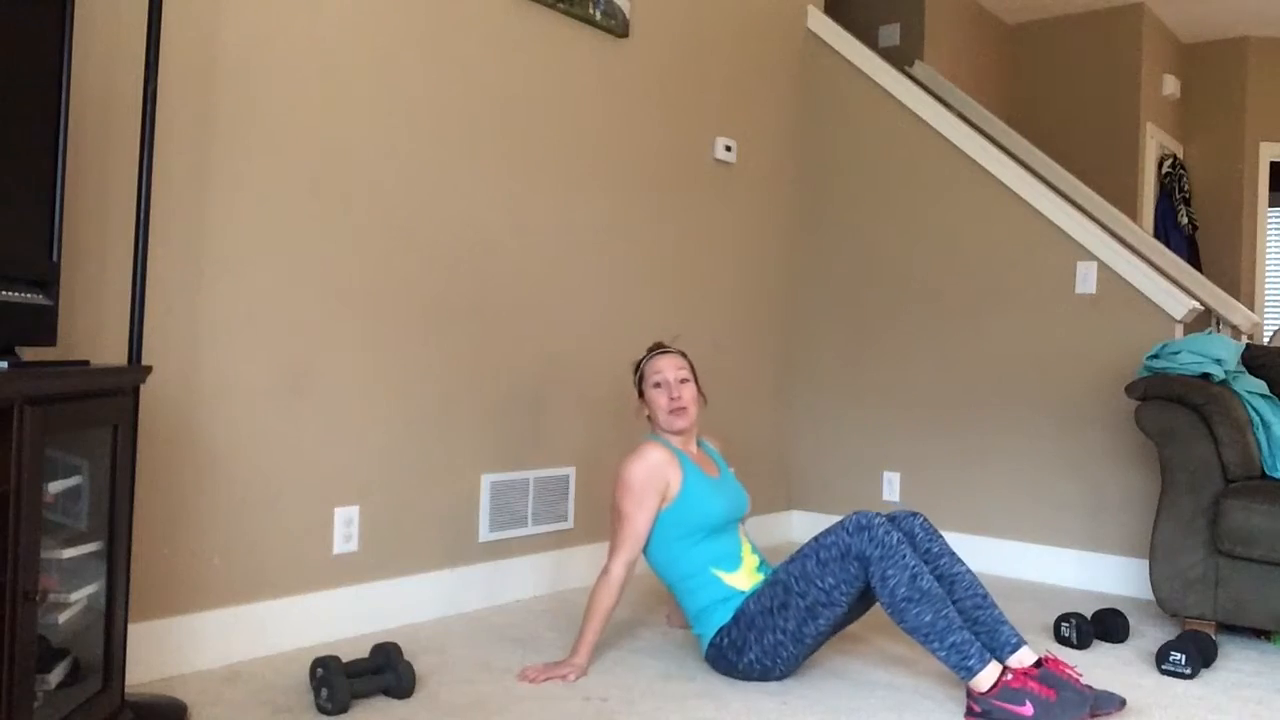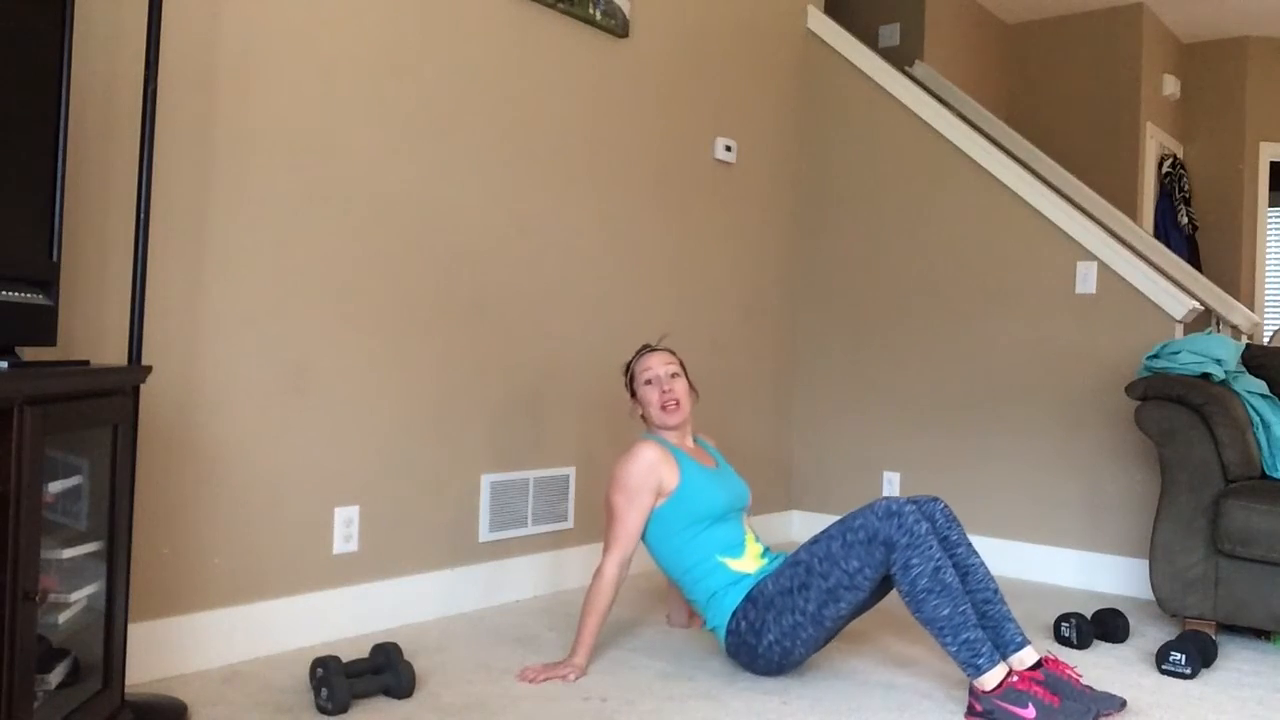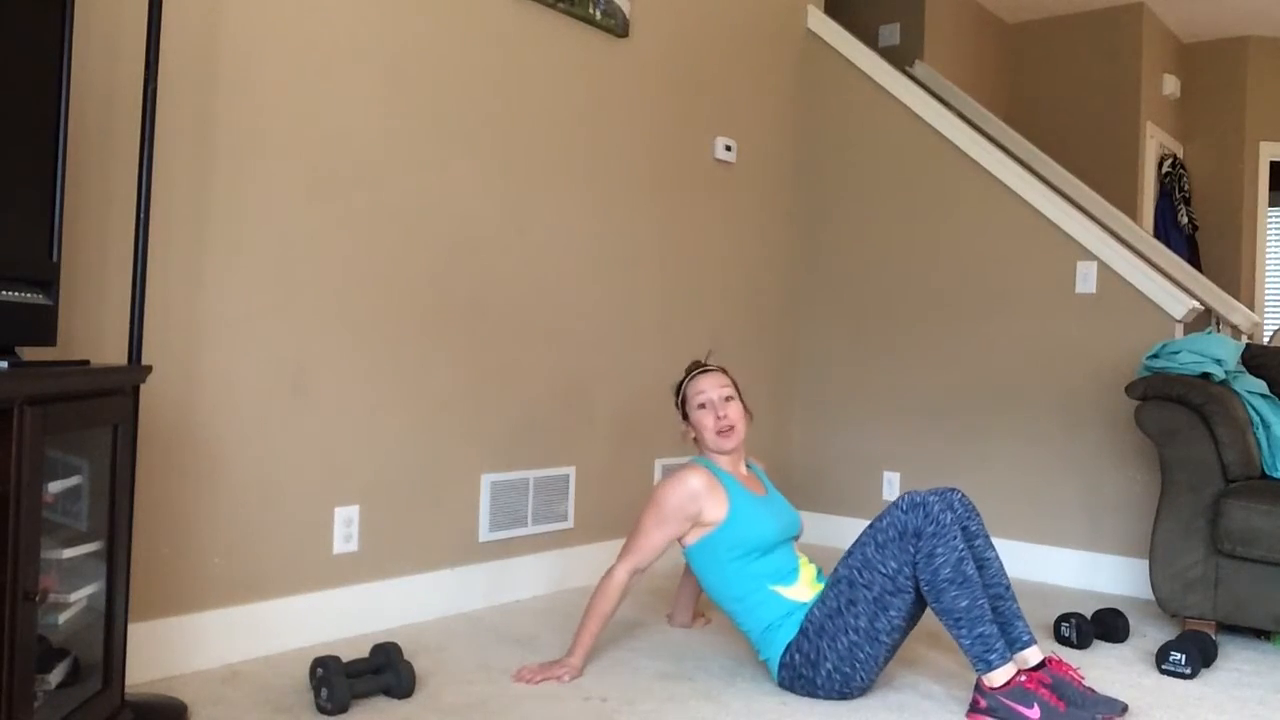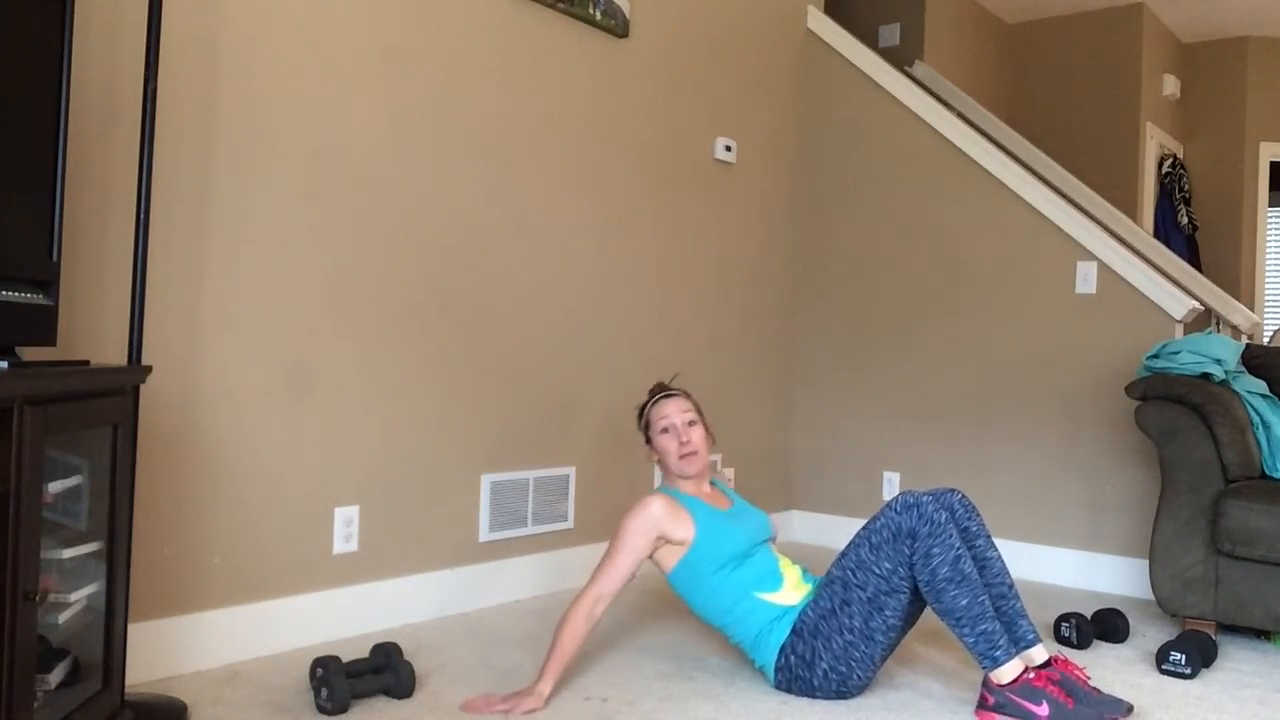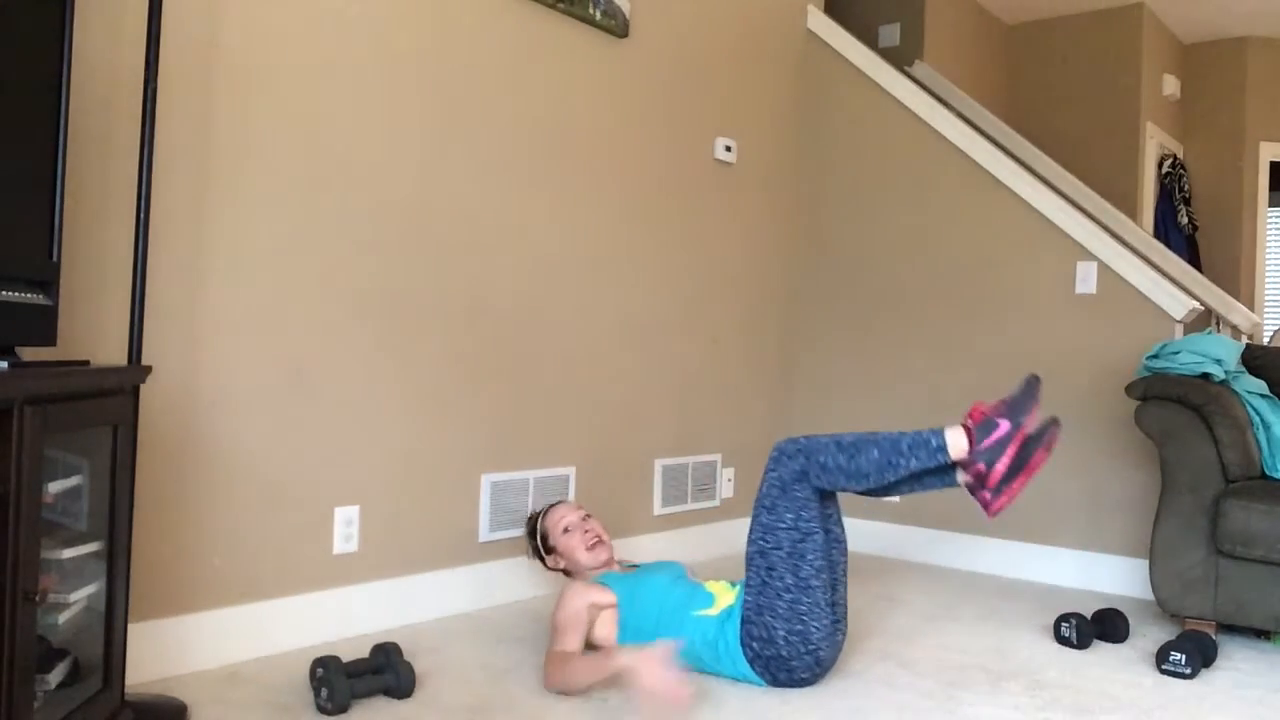
dt=1s
person 1, frame 1
left shoulder: (708, 451)
right shoulder: (650, 463)
right elbow: (619, 565)
right wrist: (578, 658)
left hip: (769, 613)
right hip: (740, 638)
left knee: (908, 526)
right knee: (866, 533)
left ankle: (1022, 663)
person 1, frame 2
left shoulder: (705, 449)
right shoulder: (646, 460)
right elbow: (614, 561)
left wrist: (681, 610)
right wrist: (577, 660)
left hip: (784, 603)
right hip: (758, 627)
left knee: (931, 513)
right knee: (895, 520)
left ankle: (1023, 662)
person 1, frame 3
left shoulder: (753, 472)
right shoulder: (691, 484)
right elbow: (624, 569)
left wrist: (683, 613)
right wrist: (573, 660)
left hip: (835, 628)
right hip: (812, 656)
left knee: (949, 503)
right knee: (921, 513)
left ankle: (1029, 662)
person 1, frame 4
left shoulder: (723, 494)
right shoulder: (658, 511)
right elbow: (593, 598)
left hip: (825, 627)
right hip: (807, 658)
left knee: (947, 503)
right knee: (915, 514)
left ankle: (1031, 657)
person 1, frame 5
left shoulder: (643, 572)
right shoulder: (581, 602)
right elbow: (556, 669)
right wrist: (628, 661)
left hip: (808, 634)
right hip: (776, 649)
left knee: (810, 477)
right knee: (793, 459)
left ankle: (977, 475)
right ankle: (967, 446)
